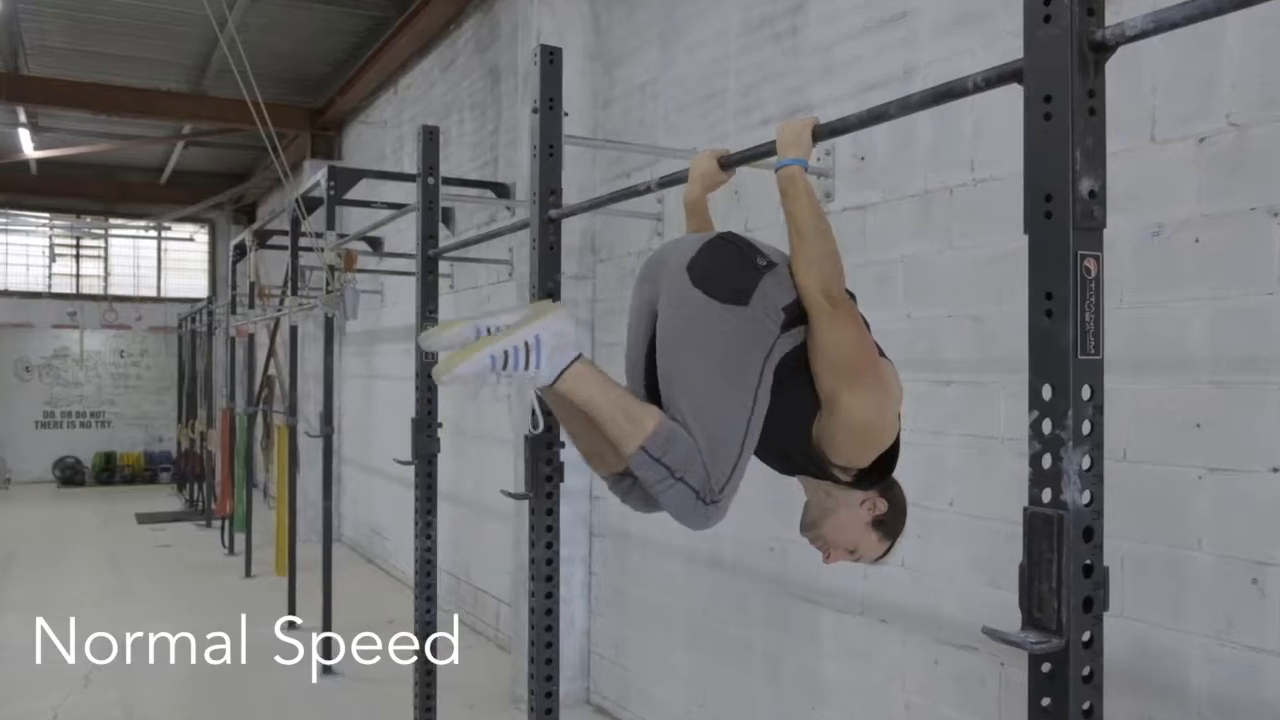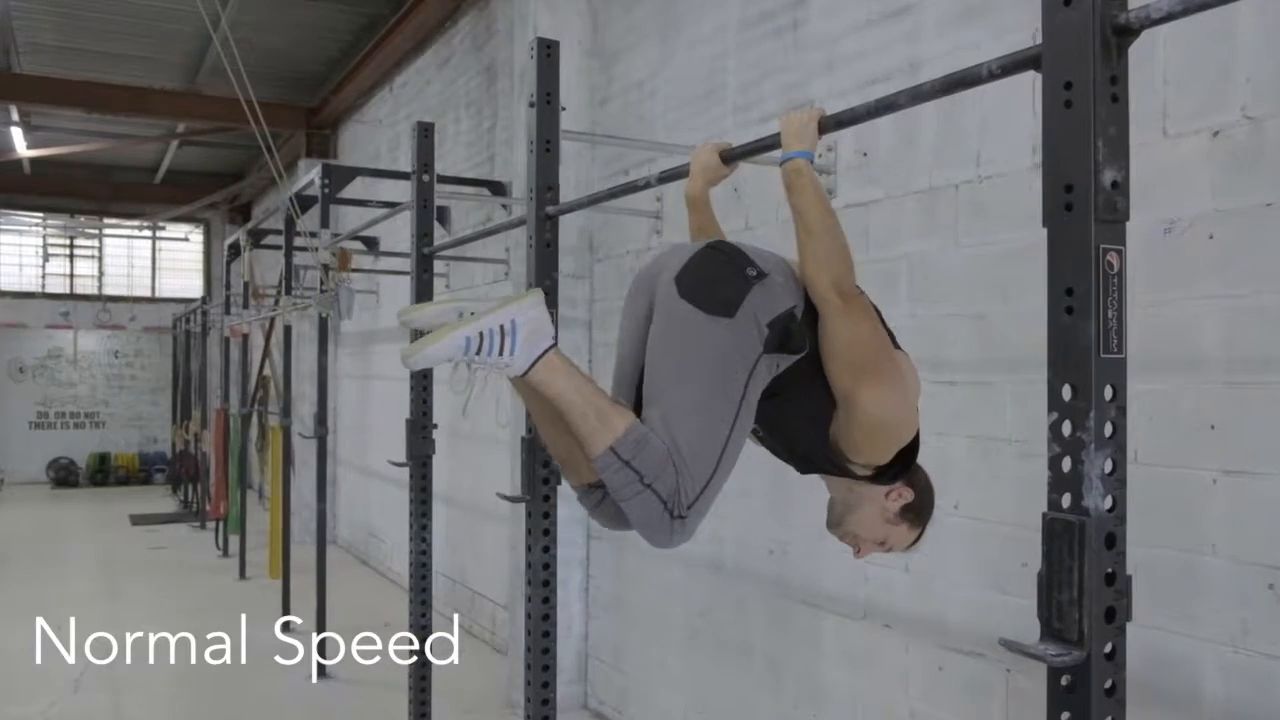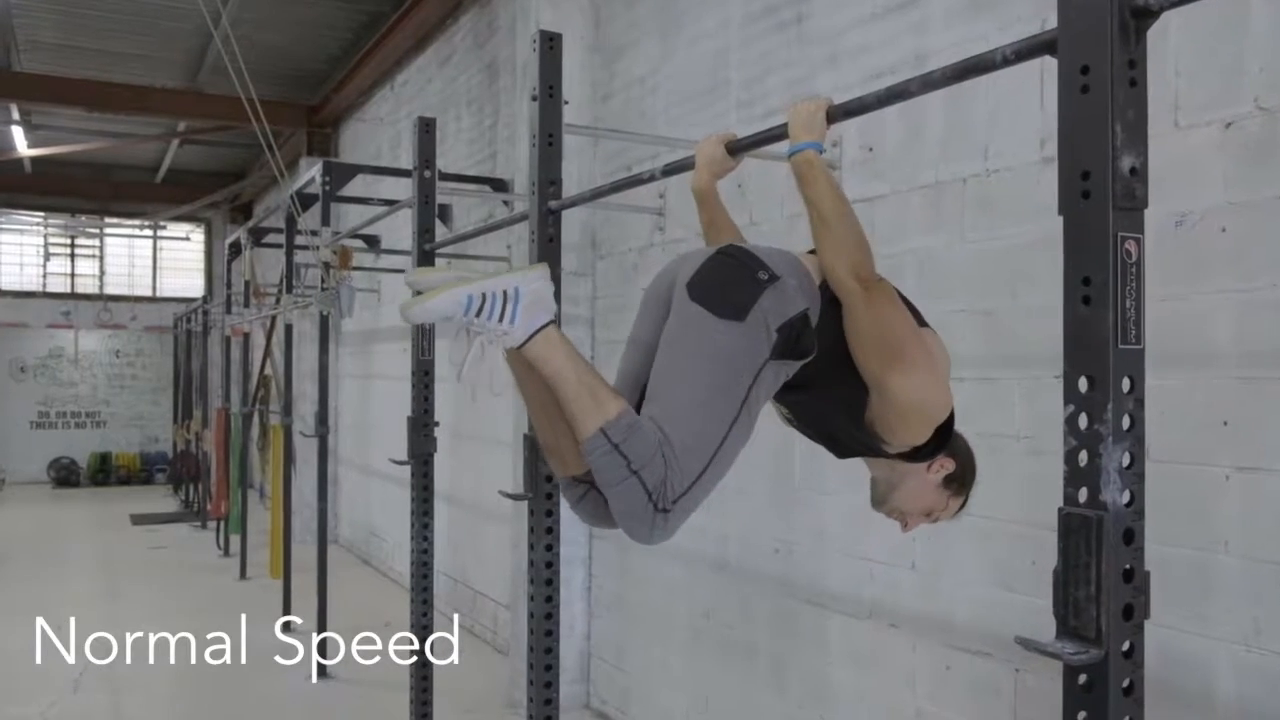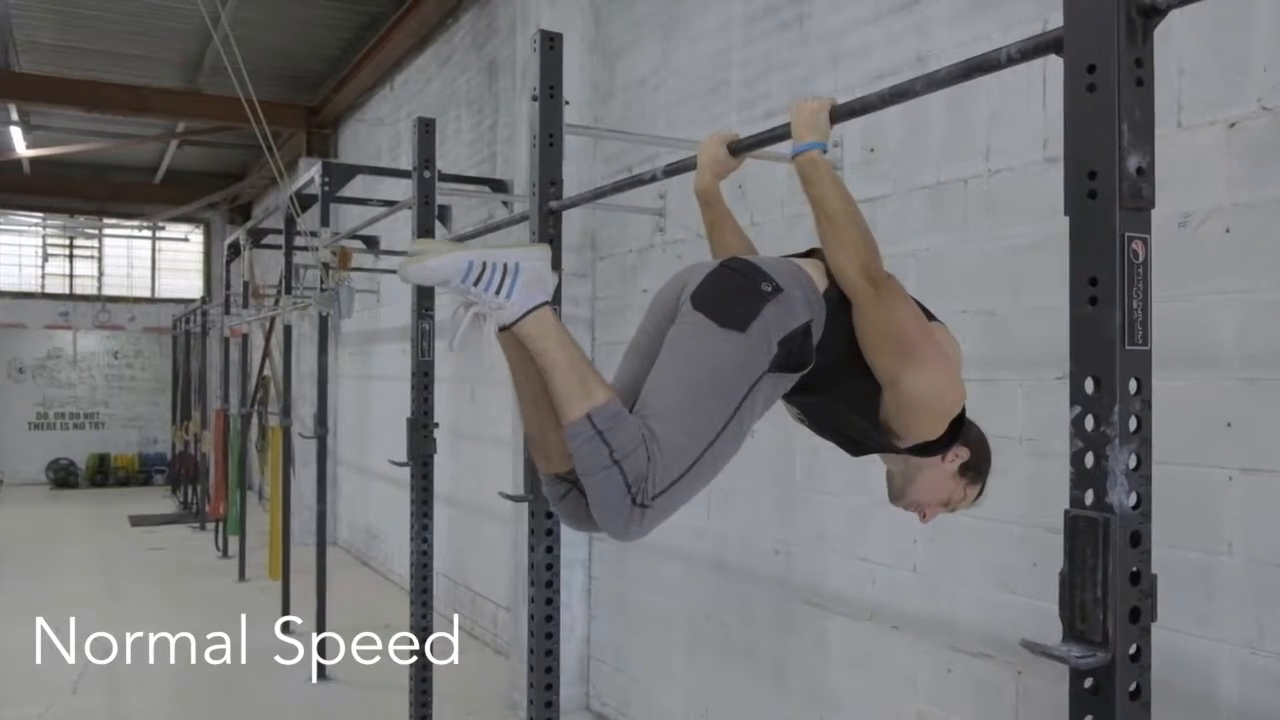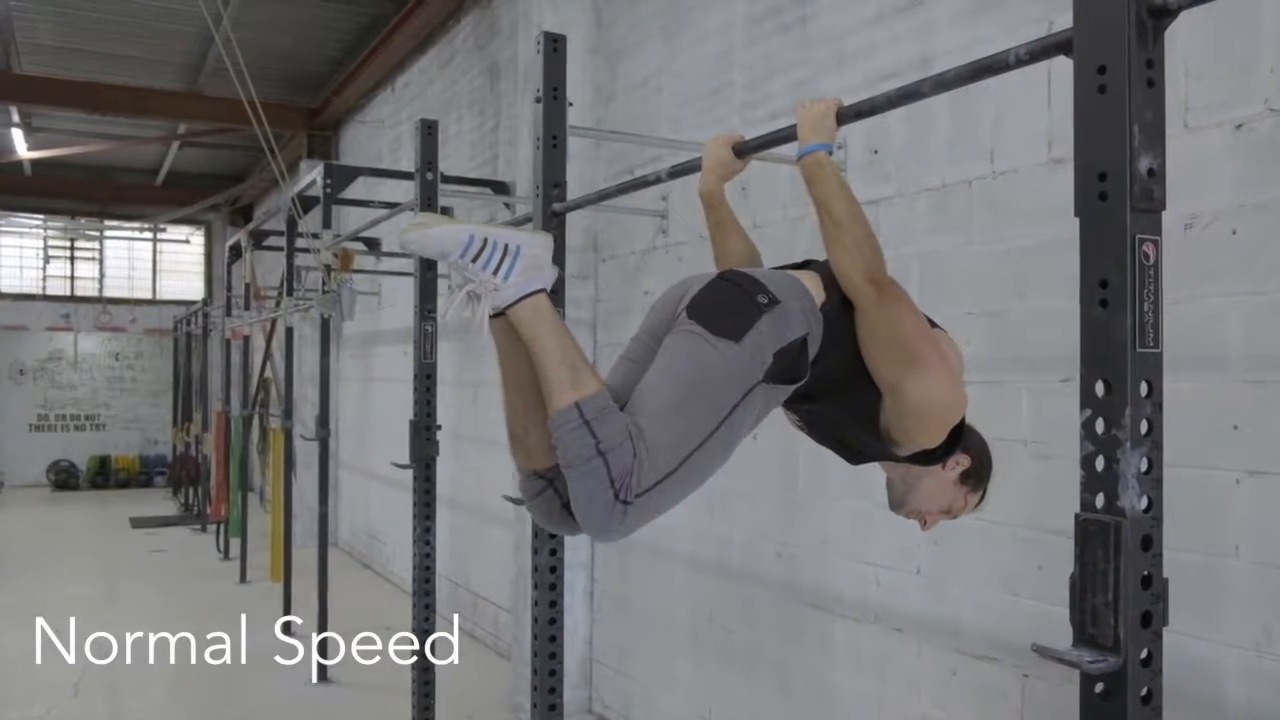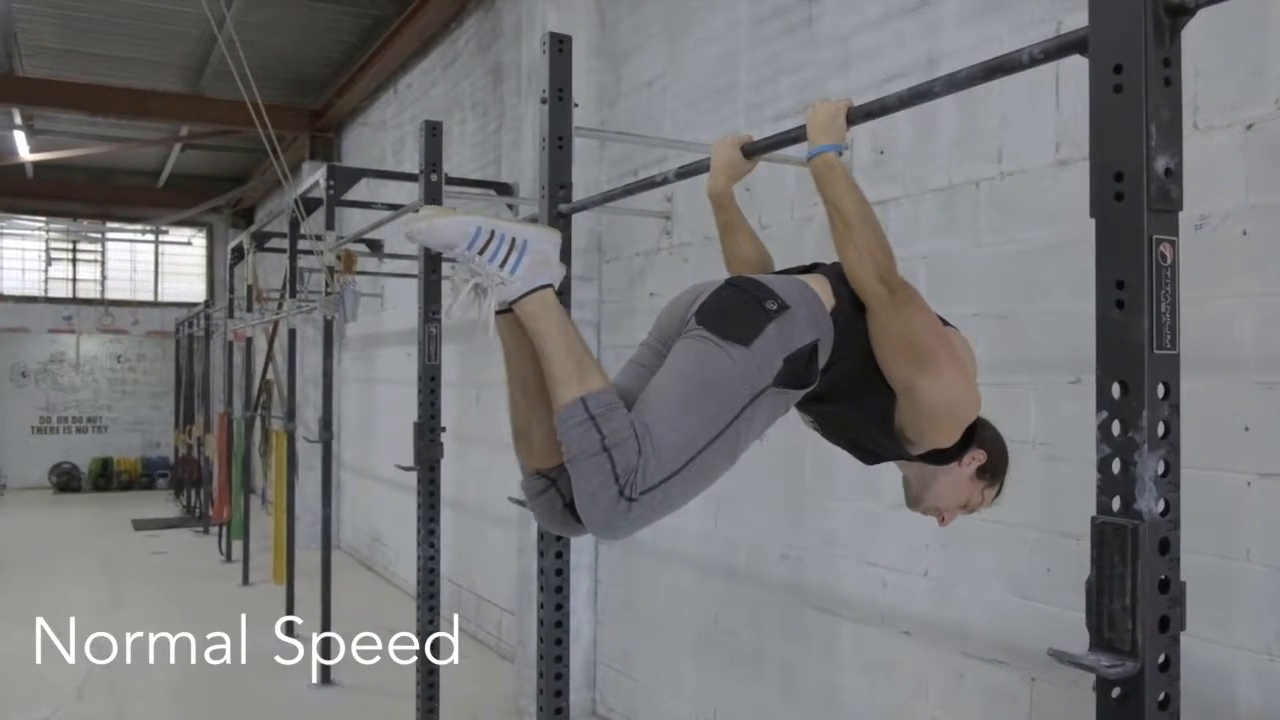
dt=0.4s
person 1, frame 1
right shoulder: (865, 431)
left wrist: (697, 197)
left hip: (680, 264)
right hip: (734, 286)
left knee: (645, 486)
left ankle: (534, 351)
right ankle: (554, 357)
person 1, frame 2
right shoulder: (882, 424)
right elbow: (837, 295)
left wrist: (697, 193)
left hip: (682, 276)
right hip: (729, 301)
left knee: (615, 502)
right knee: (665, 515)
left ankle: (509, 341)
right ankle: (525, 349)
person 1, frame 3
right shoulder: (918, 404)
right elbow: (858, 282)
right wrist: (806, 153)
left hip: (700, 281)
right hip: (748, 306)
left knee: (602, 498)
right knee: (647, 509)
left ankle: (514, 316)
right ankle: (526, 322)
person 1, frame 4
right shoulder: (931, 398)
right elbow: (866, 281)
right wrist: (808, 154)
left hip: (711, 293)
right hip: (754, 316)
left knee: (582, 501)
right knee: (626, 506)
left ankle: (510, 302)
right ankle: (523, 301)
person 1, frame 5
right shoulder: (934, 406)
right elbow: (870, 285)
right wrist: (815, 155)
left hip: (709, 305)
right hip: (754, 327)
left knee: (559, 504)
right knee: (609, 504)
left ankle: (507, 294)
right ankle: (520, 285)
person 1, frame 6
right shoulder: (948, 405)
right elbow: (882, 287)
right wrist: (824, 157)
left hip: (715, 310)
right hip: (763, 333)
left knee: (561, 505)
right knee: (612, 503)
left ankle: (512, 289)
right ankle: (525, 280)
